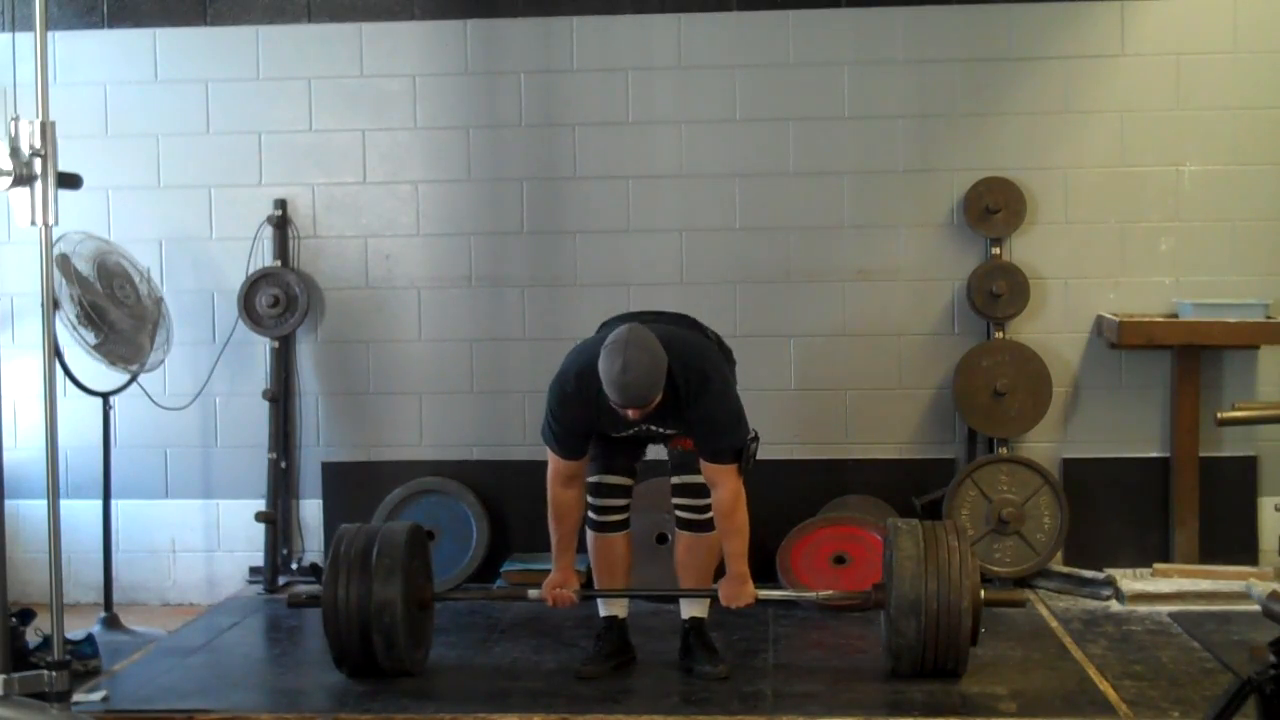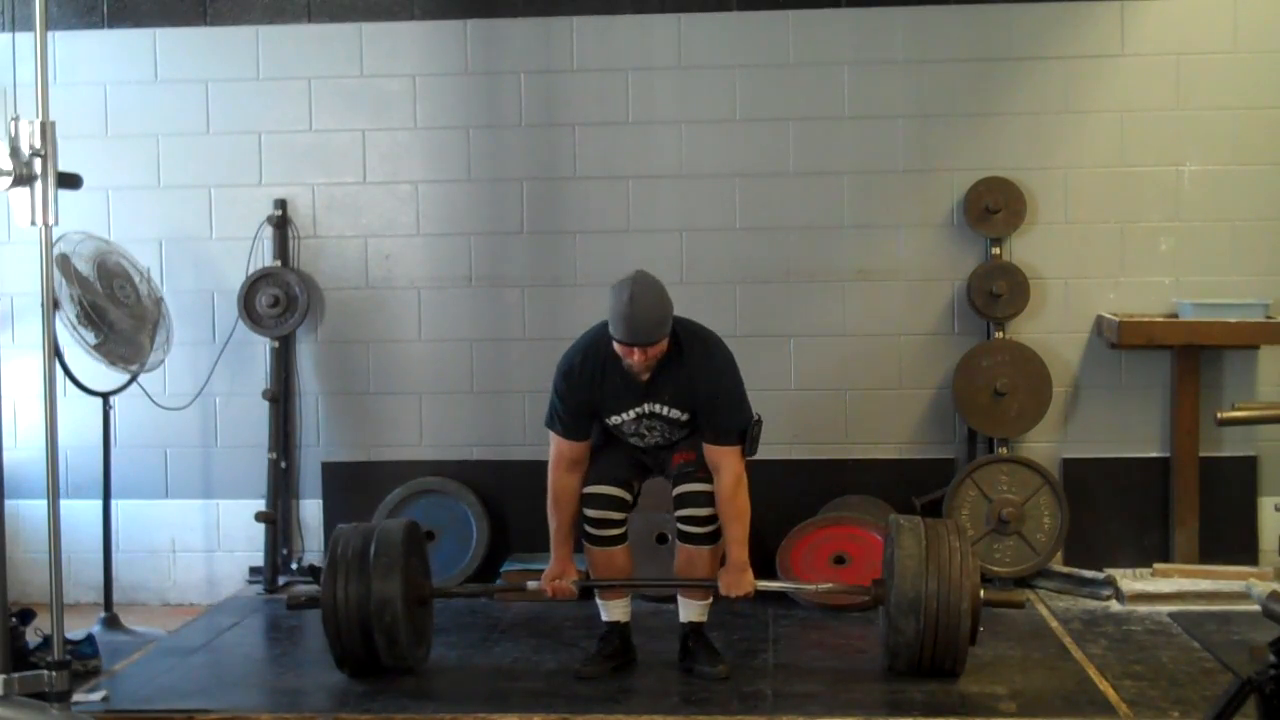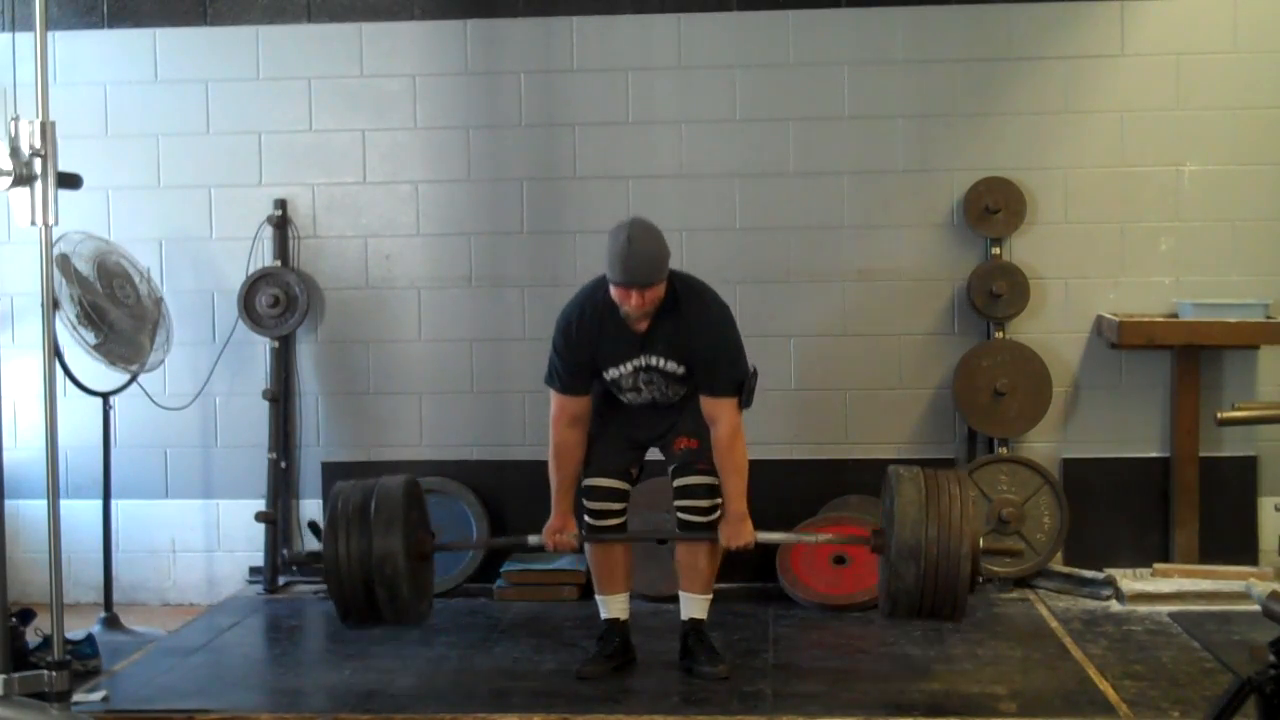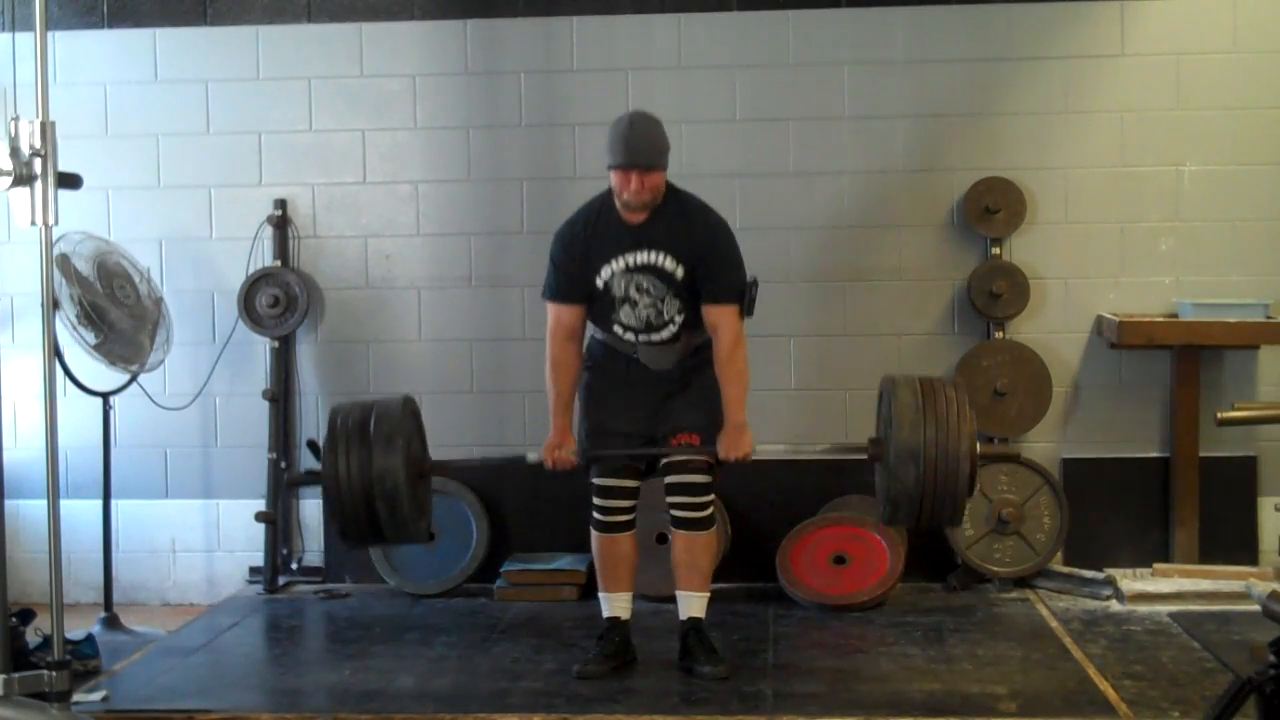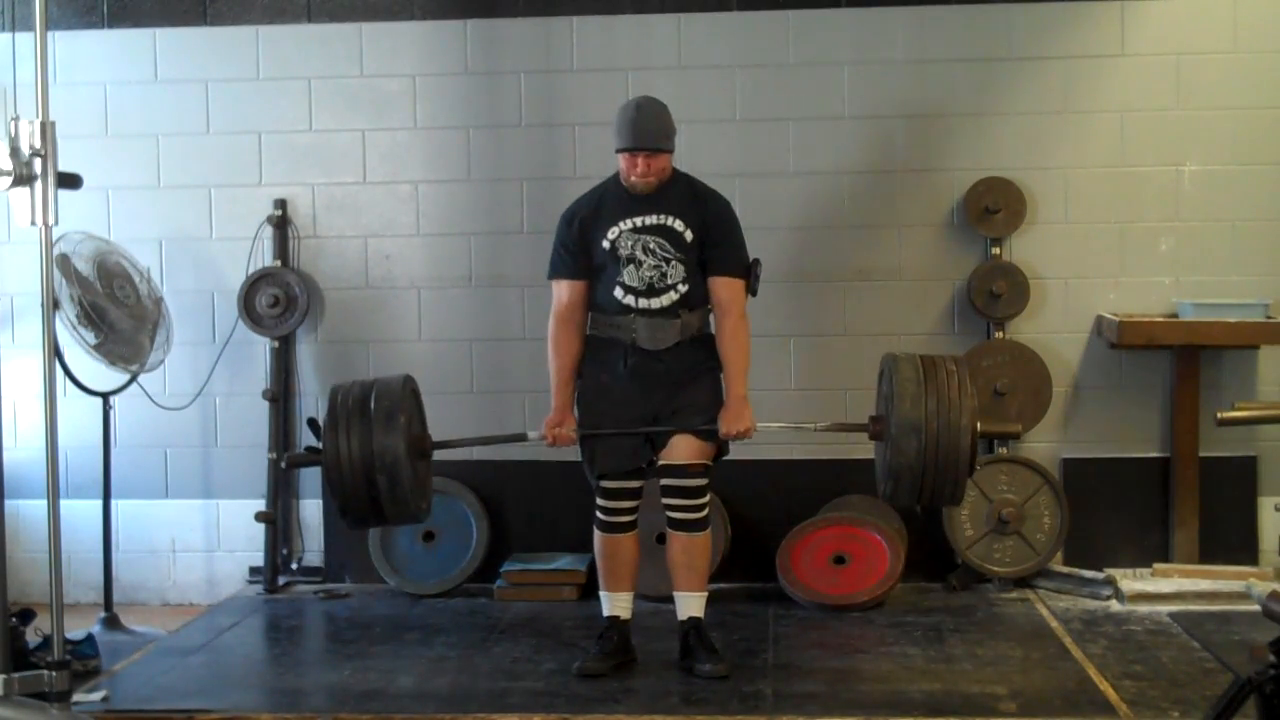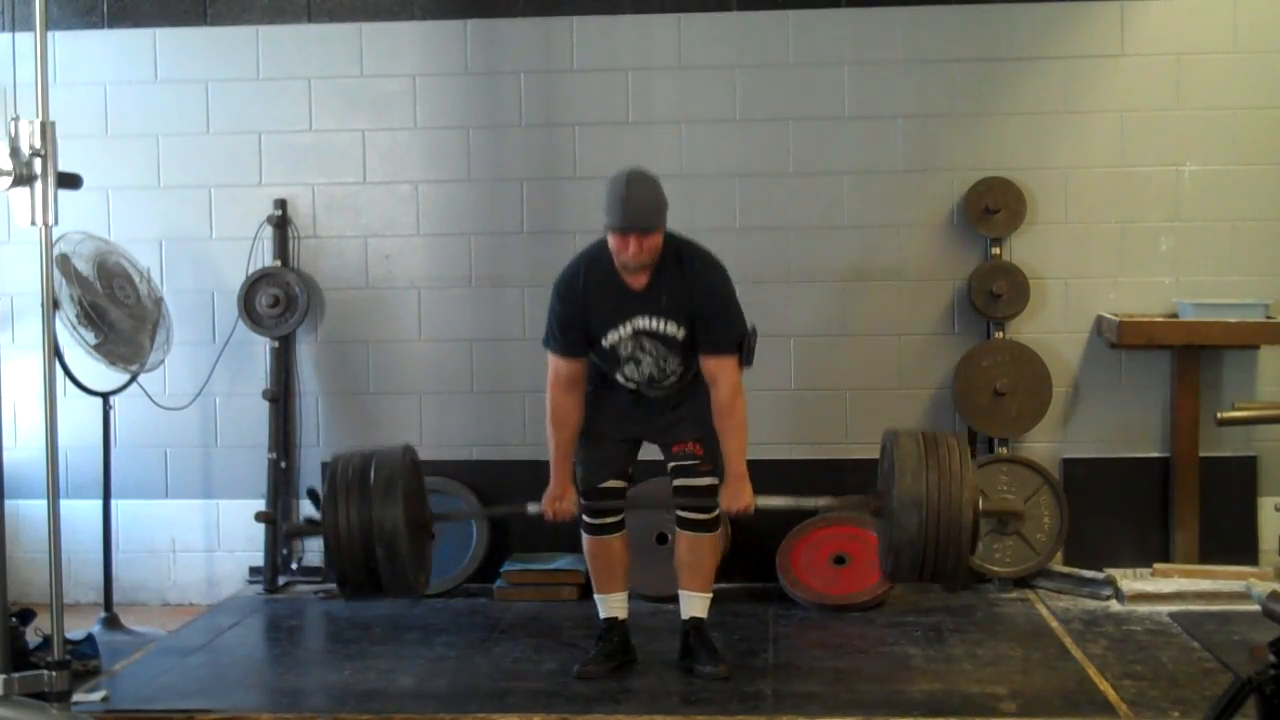
dt=0.5s
person 1, frame 1
left shoulder: (707, 380)
right shoulder: (574, 385)
left elbow: (725, 485)
right elbow: (565, 480)
left wrist: (738, 573)
right wrist: (562, 567)
left hip: (687, 417)
left knee: (696, 499)
right knee: (603, 500)
left ankle: (694, 633)
right ankle: (613, 633)
person 1, frame 2
left shoulder: (708, 359)
right shoulder: (581, 364)
left elbow: (727, 469)
right elbow: (567, 465)
left wrist: (738, 562)
right wrist: (560, 557)
left hip: (693, 438)
right hip: (617, 438)
left knee: (700, 511)
right knee: (597, 512)
left ankle: (693, 635)
right ankle: (615, 635)
person 1, frame 3
left shoulder: (705, 313)
right shoulder: (579, 319)
left elbow: (724, 422)
right elbow: (568, 421)
left wrist: (737, 514)
right wrist: (561, 511)
left hip: (691, 403)
right hip: (615, 405)
left knee: (698, 501)
right knee: (600, 504)
left ankle: (694, 633)
right ankle: (614, 634)
person 1, frame 4
left shoulder: (704, 227)
right shoulder: (578, 233)
left elbow: (727, 332)
right elbow: (563, 335)
left wrist: (735, 424)
right wrist: (560, 427)
left hip: (690, 373)
right hip: (614, 373)
left knee: (692, 498)
right knee: (610, 503)
left ankle: (694, 632)
right ankle: (616, 632)
person 1, frame 5
left shoulder: (708, 208)
right shoulder: (585, 213)
left elbow: (730, 308)
right elbow: (567, 313)
left wrist: (737, 398)
right wrist: (561, 404)
left hip: (689, 368)
right hip: (611, 370)
left knee: (686, 501)
right knee: (614, 504)
left ankle: (693, 632)
right ankle: (616, 631)
person 1, frame 6
left shoulder: (703, 276)
right shoulder: (576, 282)
left elbow: (724, 384)
right elbow: (565, 386)
left wrist: (736, 475)
right wrist: (560, 478)
left hip: (686, 391)
right hip: (610, 390)
left knee: (699, 500)
right knee: (598, 502)
left ankle: (695, 633)
right ankle: (614, 633)
